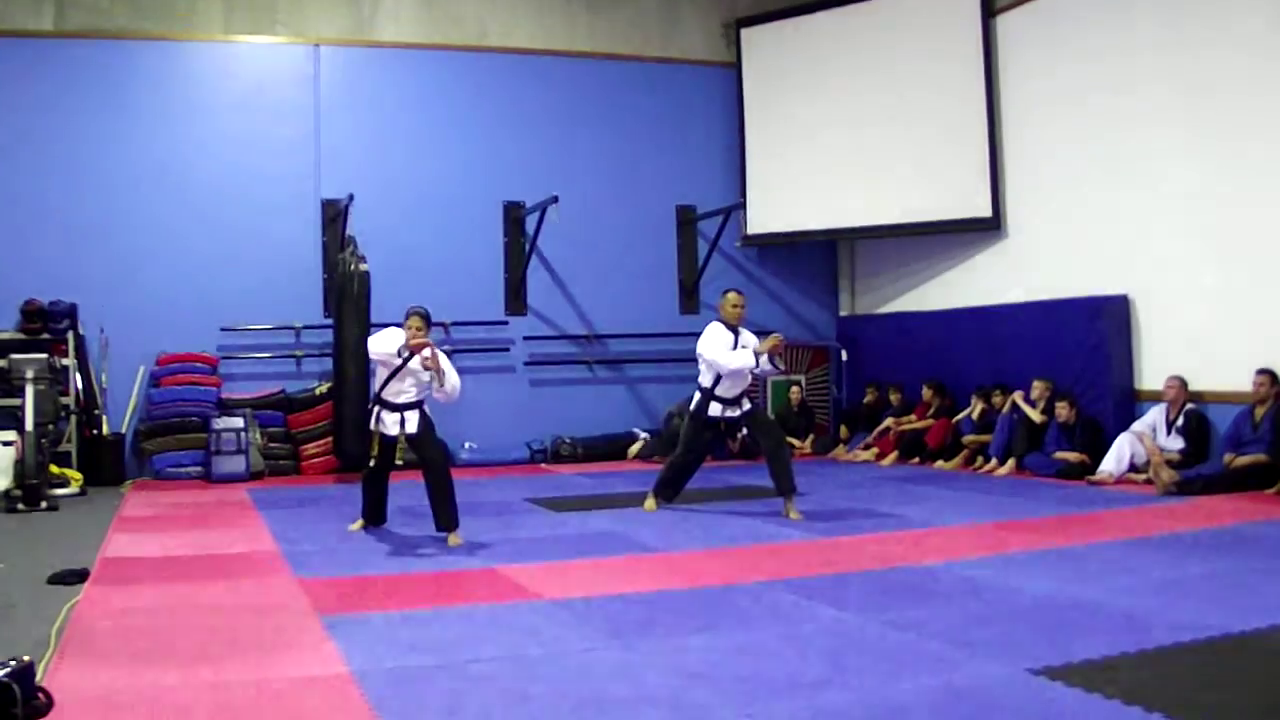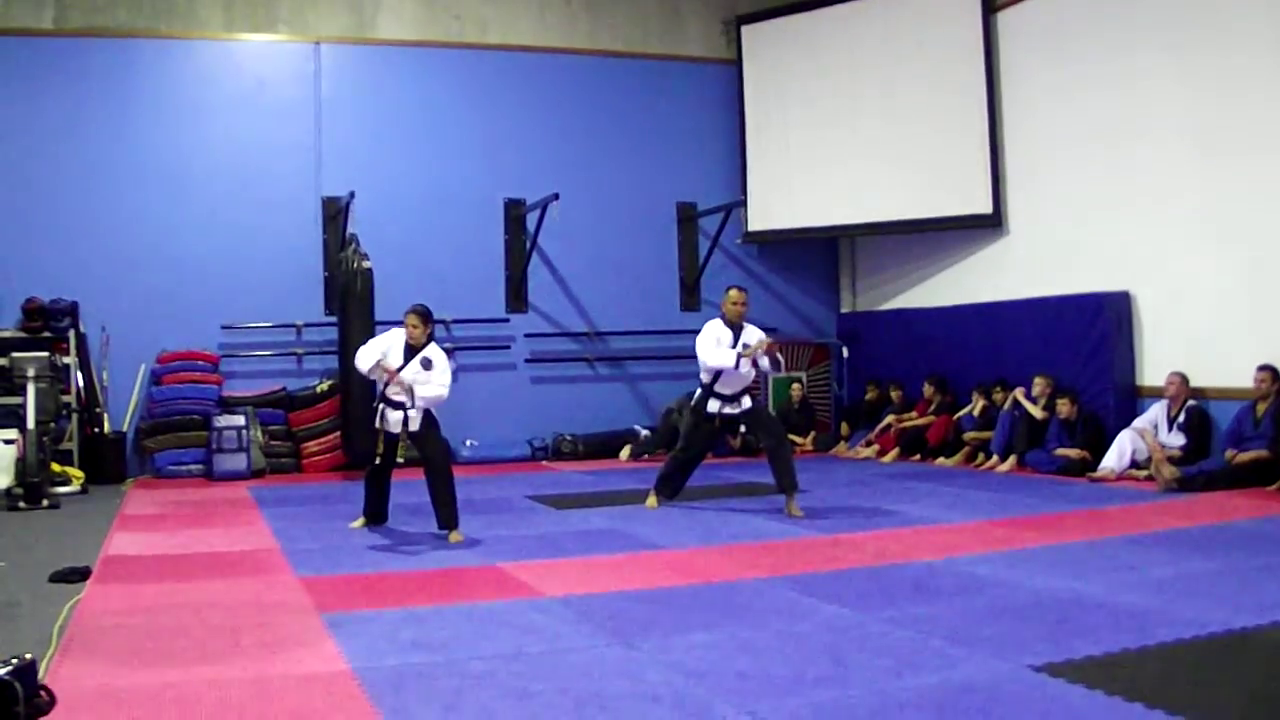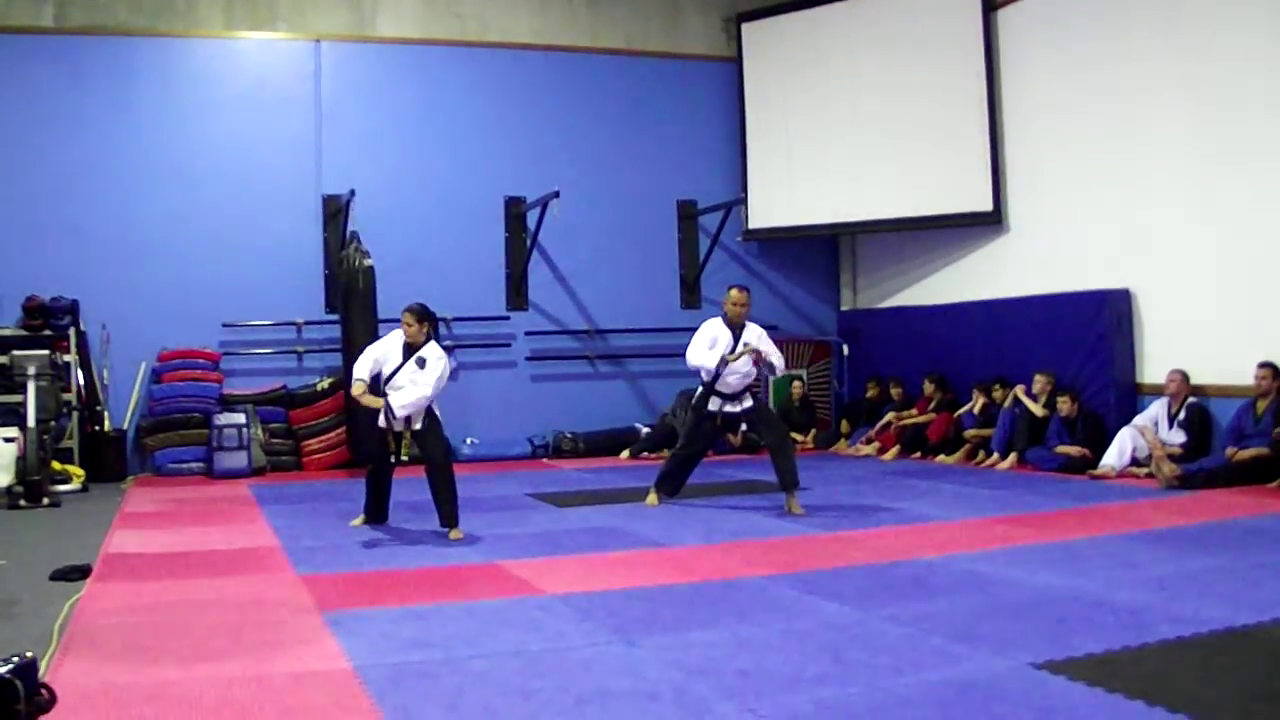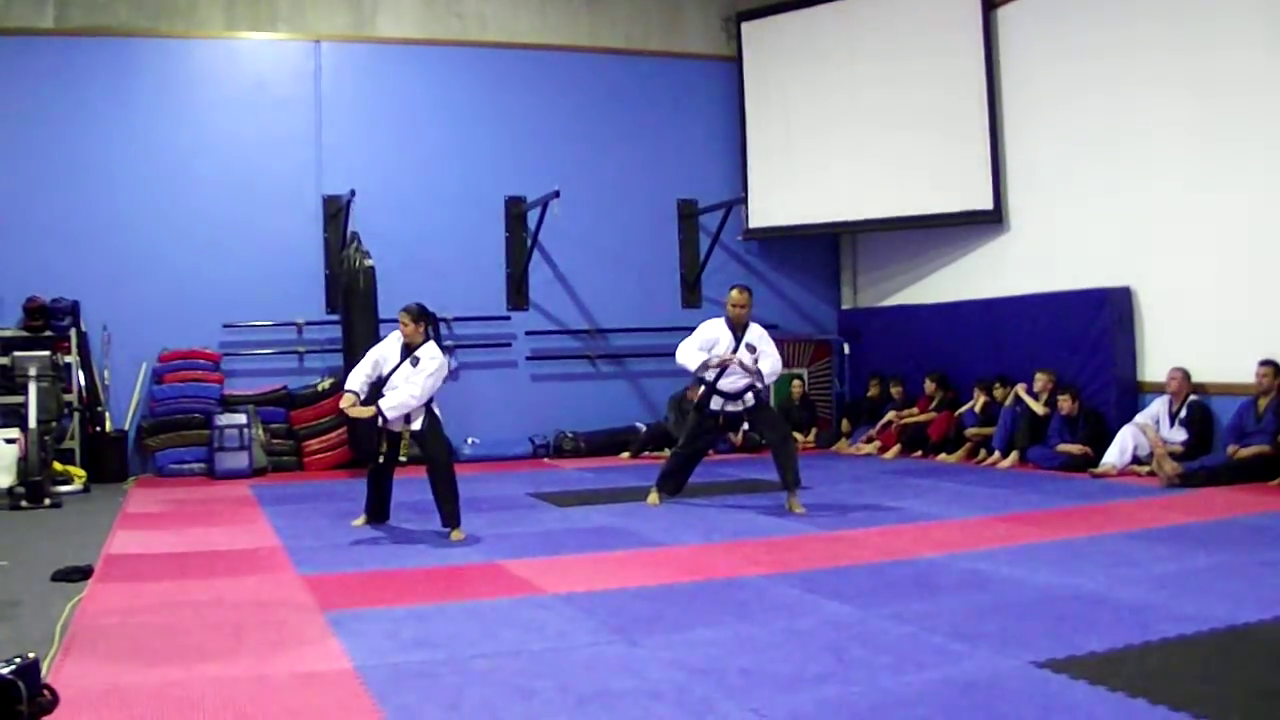
dt=0.3s
person 1, frame 1
left shoulder: (435, 355)
right shoulder: (393, 335)
left elbow: (451, 392)
right elbow: (374, 347)
left wrist: (438, 371)
right wrist: (407, 346)
left hip: (415, 420)
right hip: (385, 417)
left knee: (437, 468)
right knee: (375, 469)
left ankle: (450, 528)
right ankle: (370, 517)
person 1, frame 2
left shoulder: (436, 356)
right shoulder: (394, 338)
left elbow: (438, 392)
right elbow: (363, 354)
left wrist: (409, 388)
right wrist: (380, 365)
left hip: (419, 418)
right hip: (389, 415)
left knee: (439, 466)
right knee: (379, 466)
left ankle: (451, 526)
right ankle: (372, 515)
person 1, frame 3
left shoulder: (436, 357)
right shoulder: (394, 339)
left elbow: (422, 393)
right elbow: (369, 358)
left wrist: (383, 402)
right wrist: (360, 381)
left hip: (421, 418)
right hip: (391, 417)
left knee: (439, 465)
right knee: (379, 465)
left ankle: (452, 524)
right ankle: (372, 514)
person 1, frame 4
left shoulder: (433, 357)
right shoulder: (394, 340)
left elbow: (412, 394)
right elbow: (369, 364)
left wrist: (373, 410)
right wrist: (352, 392)
left hip: (421, 418)
right hip: (391, 417)
left knee: (441, 465)
right knee: (380, 465)
left ankle: (453, 524)
right ankle: (373, 514)
person 2, frame 1
left shoulder: (745, 336)
right shoulder: (713, 333)
left elbow: (761, 367)
right elbow: (725, 362)
left wrist: (772, 354)
right wrist: (757, 351)
left hip: (739, 405)
right hip: (710, 407)
left knee: (776, 442)
right knee: (687, 453)
left ankle: (788, 502)
right ankle: (656, 494)
person 2, frame 2
left shoulder: (753, 332)
right shoulder: (712, 329)
left elbow: (771, 367)
right elbow: (709, 359)
left wrist: (772, 355)
right wrist: (745, 354)
left hip: (742, 402)
right hip: (711, 403)
left knee: (777, 440)
right knee: (687, 450)
left ankle: (790, 499)
right ankle: (657, 492)
person 2, frame 3
left shoulder: (756, 332)
right shoulder: (711, 327)
left elbow: (778, 363)
right elbow: (693, 356)
left wrist: (764, 361)
right wrist: (727, 358)
left hip: (744, 400)
right hip: (712, 401)
left knee: (780, 438)
right knee: (688, 447)
left ankle: (790, 497)
right ankle: (658, 489)
person 2, frame 4
left shoulder: (758, 333)
right shoulder: (711, 327)
left elbow: (774, 364)
right elbow: (683, 353)
left wrist: (753, 370)
right wrist: (710, 363)
left hip: (747, 399)
right hip: (714, 400)
left knee: (781, 437)
right knee: (689, 446)
left ankle: (792, 496)
right ankle: (659, 489)
